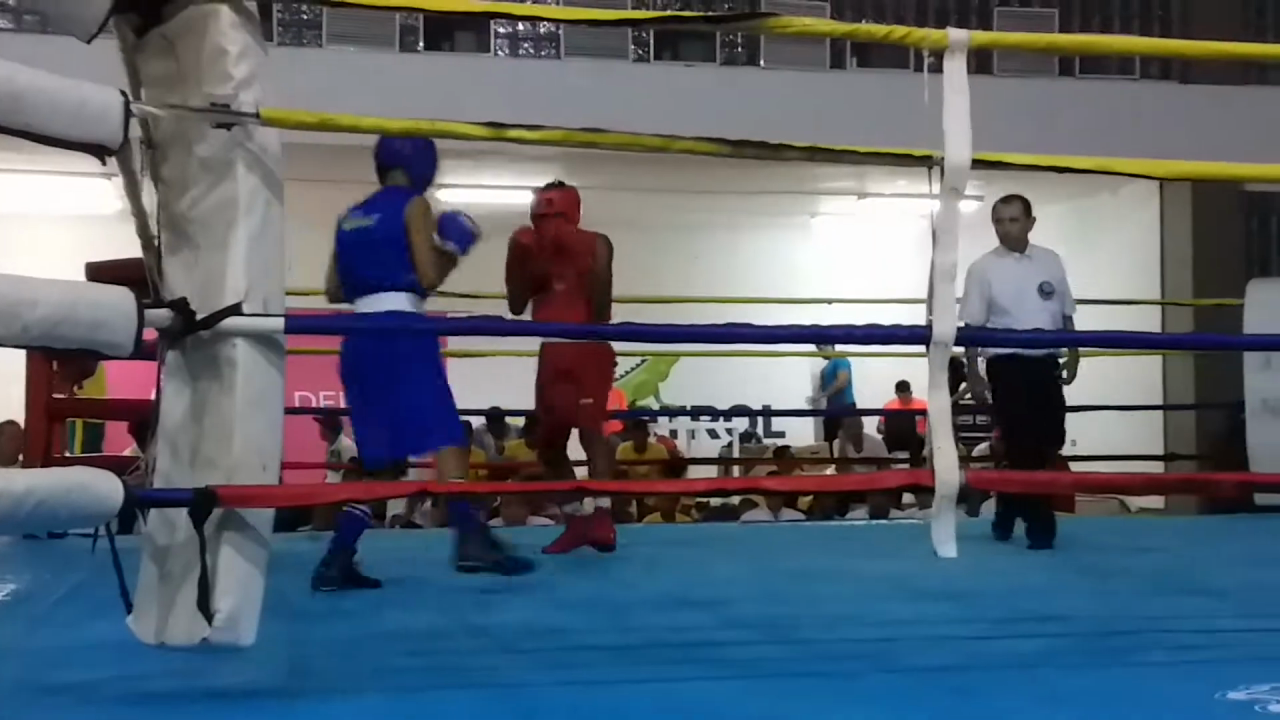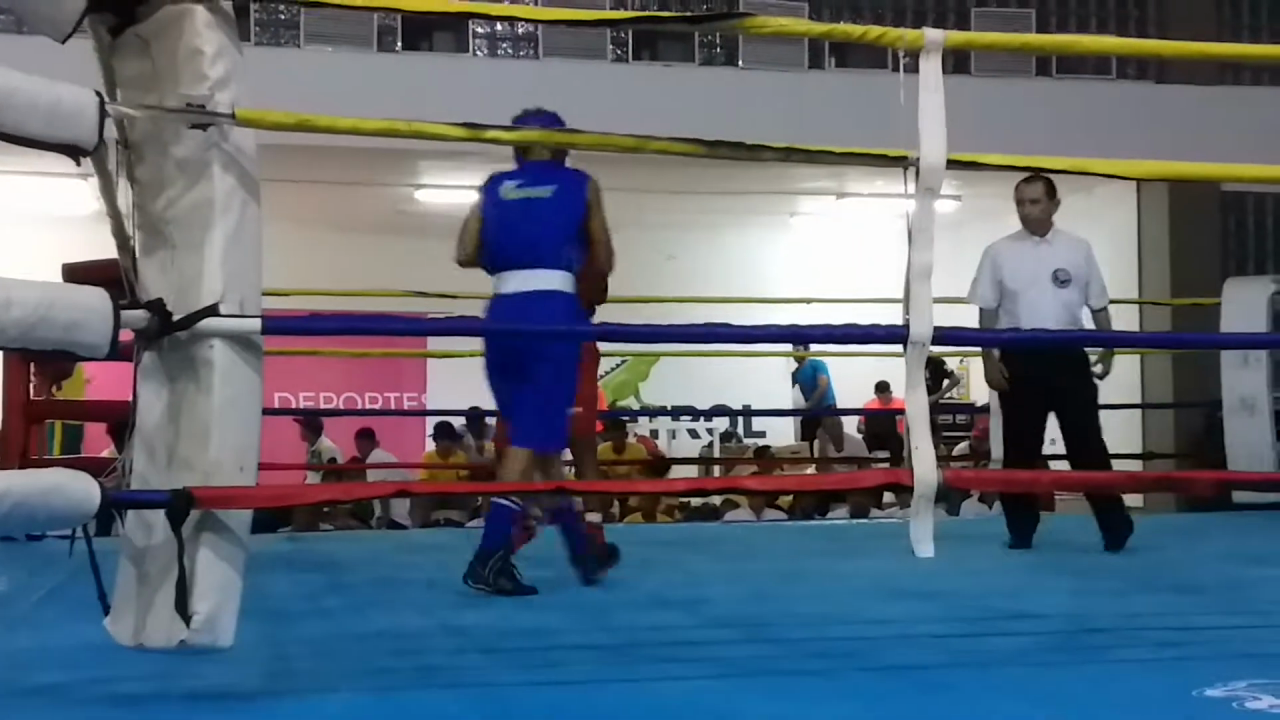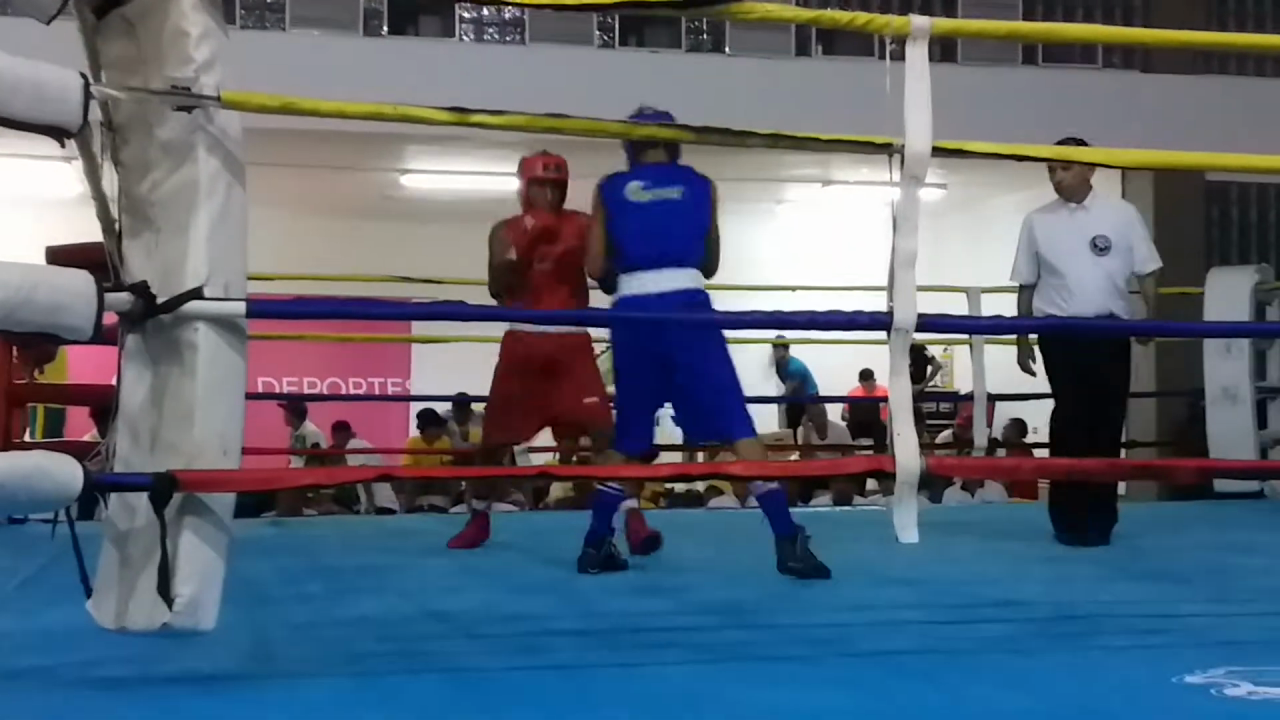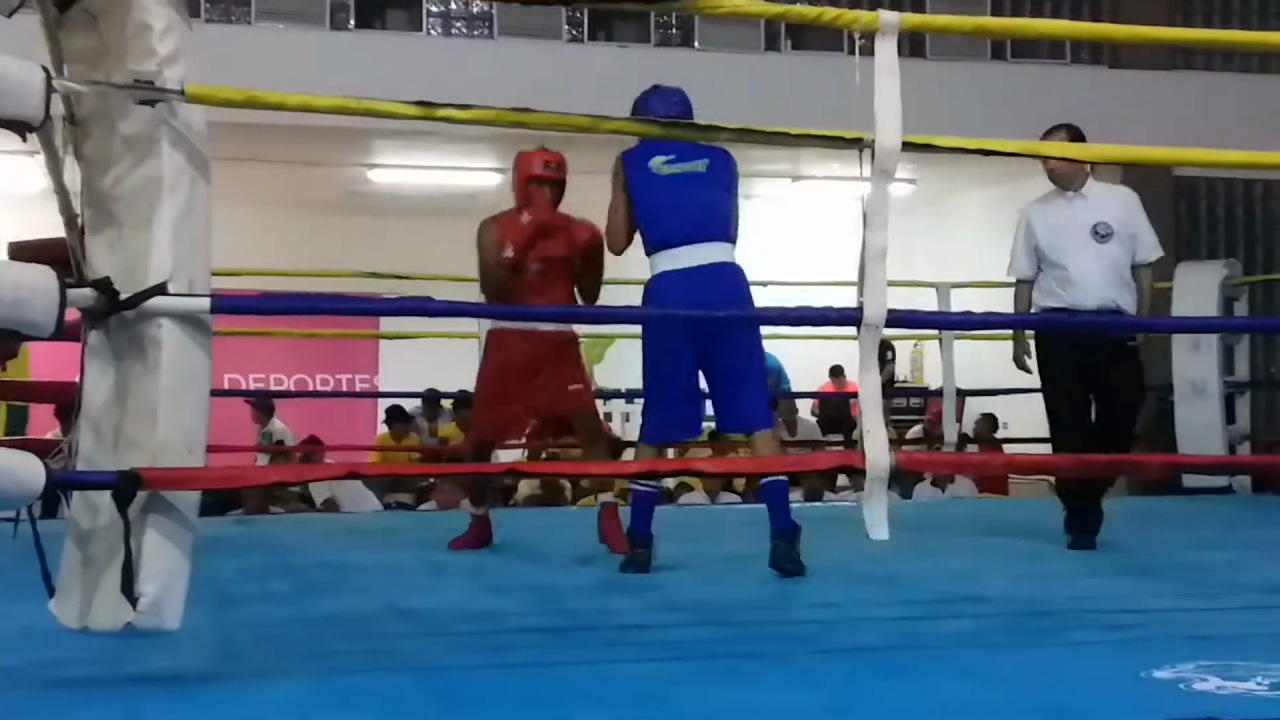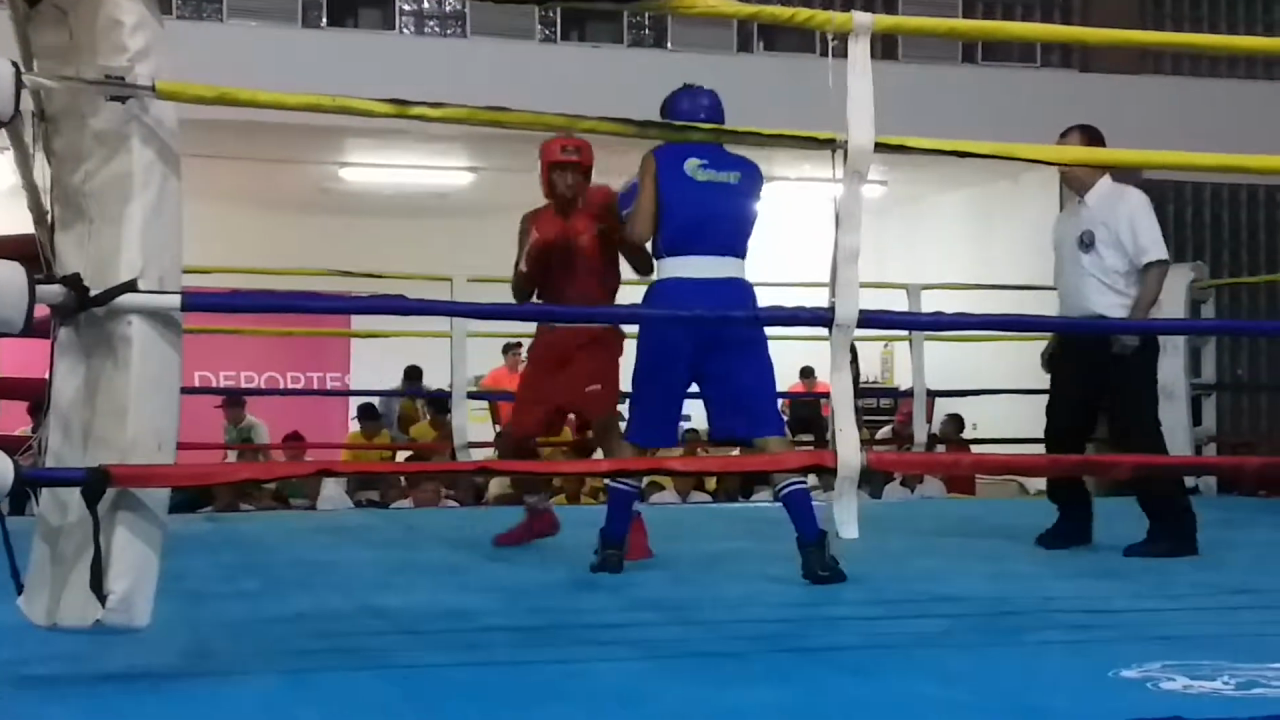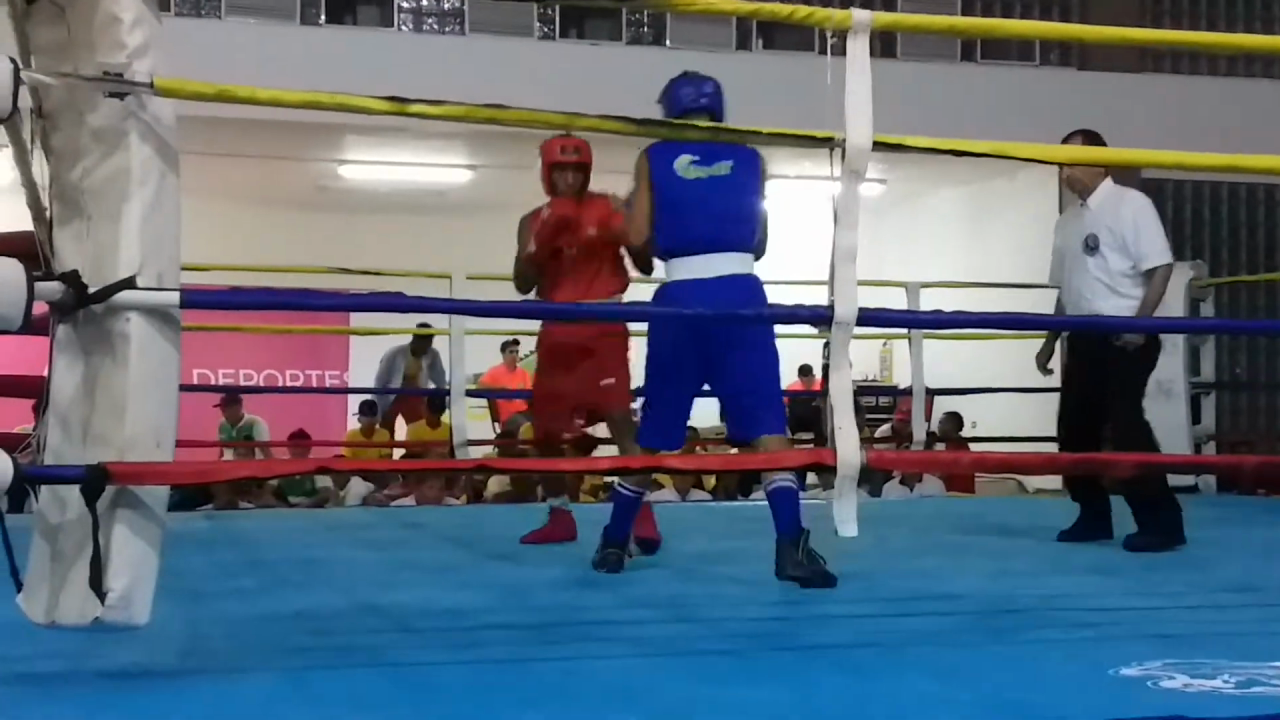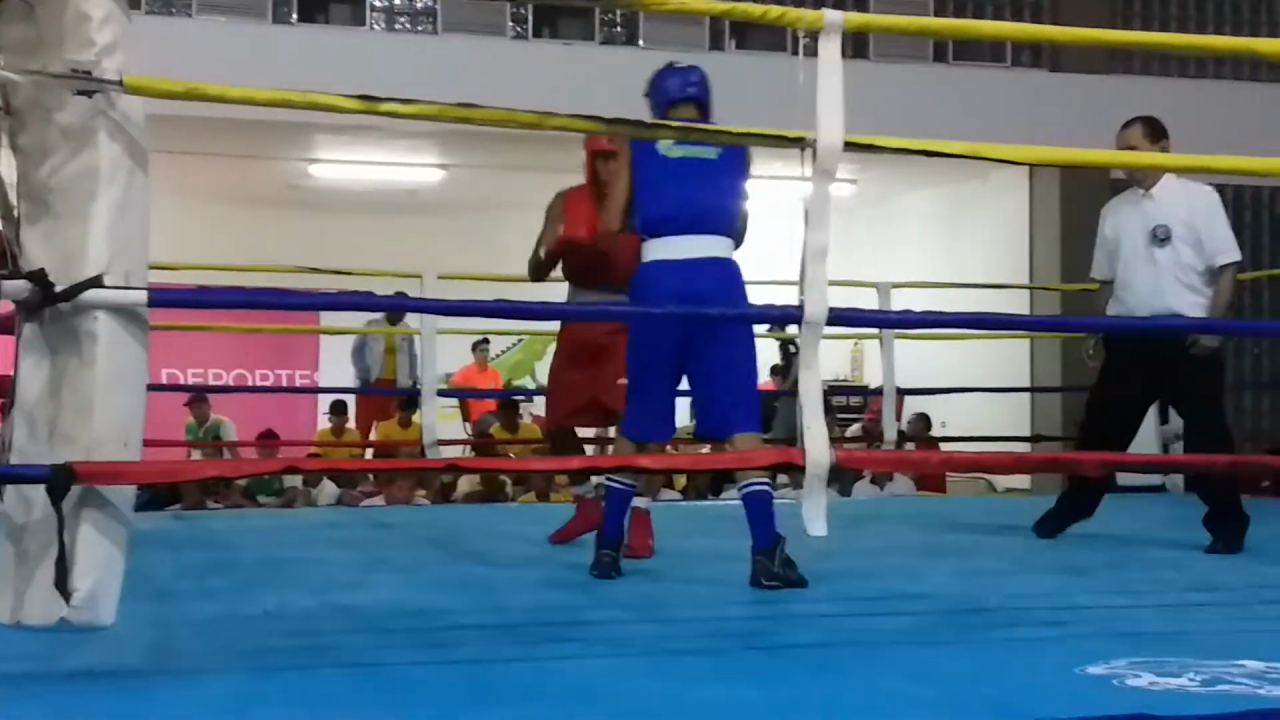
dt=0.5s
person 1, frame 1
left shoulder: (351, 217)
right shoulder: (413, 206)
left elbow: (335, 291)
right elbow: (428, 278)
right wrist: (452, 251)
left hip: (358, 336)
right hip: (401, 332)
left knee: (381, 459)
right knee: (445, 437)
left ankle: (337, 560)
right ankle: (474, 543)
person 1, frame 2
left shoulder: (494, 189)
right shoulder: (580, 185)
left elbow: (466, 254)
right elbow: (602, 266)
left hip: (504, 313)
right hip: (552, 310)
left knee: (527, 436)
right knee: (536, 438)
left ankle: (583, 546)
right ankle: (489, 558)
person 1, frame 3
left shoulder: (609, 189)
right shoulder: (700, 186)
left elbow: (595, 267)
left hip: (631, 314)
right hip: (686, 309)
left knee: (629, 438)
right knee: (738, 430)
left ankle: (596, 544)
right ankle: (789, 543)
person 1, frame 4
left shoulder: (629, 164)
right shoulder: (722, 160)
left elbow: (616, 242)
left hip: (667, 291)
right hip: (723, 284)
left knee: (658, 426)
right knee: (758, 415)
left ankle: (638, 545)
right ankle: (783, 537)
person 1, frame 5
left shoulder: (658, 160)
right shoulder: (749, 172)
left elbow: (640, 235)
left wrist: (631, 208)
left hip: (673, 299)
right hip: (731, 297)
left knee: (642, 428)
right knee: (767, 427)
left ankle: (612, 545)
right ankle: (813, 547)
person 1, frame 6
left shoulder: (654, 158)
right shoulder: (750, 161)
left elbow: (638, 239)
right elbow: (758, 243)
left wrist: (638, 209)
left hip: (680, 300)
right hip: (740, 296)
left knee: (654, 430)
right knee: (768, 427)
left ankle: (613, 544)
right ankle: (791, 545)
person 1, frame 7
left shoulder: (636, 145)
right shoulder: (734, 150)
left elbow: (611, 225)
left hip: (658, 281)
right hip: (718, 281)
left knee: (639, 422)
right knee: (740, 421)
left ankle: (607, 546)
right ankle: (766, 552)
person 2, frame 1
left shoulder: (1051, 261)
right shoulder: (983, 269)
left elbow: (1065, 314)
right elbow: (973, 326)
left wrist: (1073, 354)
right wrist: (973, 375)
left hip: (1046, 364)
right hip: (1007, 366)
left knee: (1047, 442)
right knee: (1021, 445)
left ankle: (1009, 508)
right ankle: (1039, 526)
person 2, frame 2
left shoulder: (1078, 248)
right shoulder: (999, 252)
left elbow: (1097, 304)
right elbow: (987, 311)
left wrist: (1109, 349)
right wrist: (990, 358)
left hip: (1069, 356)
right hip: (1020, 359)
left knee: (1086, 441)
right knee: (1021, 447)
left ankle: (1115, 526)
right ankle: (1021, 528)
person 2, frame 3
left shoulder: (1122, 214)
right shoulder: (1037, 222)
left elbow: (1145, 271)
right elbow: (1027, 285)
left wrist: (1151, 315)
right wrist: (1022, 339)
left hip: (1110, 332)
right hip: (1060, 333)
left knee: (1107, 427)
right knee: (1071, 422)
left ankle: (1097, 517)
right ankle: (1069, 517)
person 2, frame 4
left shoulder: (1123, 200)
right shoulder: (1035, 213)
left elbow: (1144, 264)
right elbow: (1025, 280)
left wrist: (1143, 316)
right wrist: (1018, 334)
left hip: (1114, 328)
right hip: (1060, 328)
left knee: (1119, 420)
right knee: (1070, 426)
left ankle: (1082, 506)
right ankle: (1082, 520)
person 2, frame 5
left shoulder: (1128, 201)
right shoulder: (1067, 217)
left elbow: (1156, 265)
left wrist: (1135, 322)
right wrist: (1056, 339)
left hip: (1122, 337)
right hip: (1079, 338)
left knee: (1135, 432)
right knee: (1062, 426)
left ankle: (1174, 529)
right ankle: (1073, 518)
person 2, frame 6
left shoulder: (1130, 204)
right shoulder: (1067, 219)
left elbow: (1160, 269)
left wrist: (1140, 324)
right wrist: (1050, 340)
left hip: (1123, 337)
right hip: (1085, 338)
left knee: (1126, 426)
right knee: (1075, 429)
left ankle: (1162, 521)
right ankle: (1094, 516)
person 2, frame 7
left shoulder: (1199, 198)
right shoulder: (1114, 211)
left elbow: (1226, 266)
right elbow: (1106, 279)
left wrist: (1215, 323)
right wrist: (1096, 332)
left hip: (1186, 333)
right hip: (1129, 334)
left knee: (1206, 430)
right knee: (1102, 424)
left ankle: (1227, 524)
right ankle: (1072, 507)
person 3, frame 1
left shoulder: (596, 244)
right shoulder: (533, 250)
left elbow: (601, 302)
right elbow: (516, 306)
left wrist: (581, 258)
right wrist: (518, 262)
left hip: (590, 349)
right hip: (552, 352)
left knee: (589, 424)
right knee: (550, 441)
left ankle: (602, 517)
right ankle: (576, 521)
person 3, frame 2
left shoulder: (584, 239)
right shoulder: (518, 241)
left elbow: (596, 296)
right elbow: (512, 298)
left wrist: (581, 259)
right wrist: (526, 260)
left hip: (574, 347)
right hip: (532, 346)
left knee: (578, 435)
right knee: (513, 439)
left ankle: (592, 532)
right ankle: (517, 520)
person 3, frame 3
left shoulder: (580, 226)
right shoulder: (505, 231)
right elbow: (499, 293)
right wrist: (518, 249)
left hip: (571, 342)
right hip: (523, 343)
left knee: (603, 428)
right knee: (493, 439)
left ankle: (633, 521)
right ankle: (478, 520)
person 3, frame 4
left shoulder: (570, 230)
right shoulder: (495, 228)
left elbow: (589, 295)
right elbow: (492, 291)
left wrist: (592, 254)
right wrist: (517, 246)
left hip: (557, 341)
right hip: (509, 342)
left knee: (588, 422)
right knee: (481, 439)
left ankle: (609, 520)
right ankle: (479, 524)
person 3, frame 5
left shoulder: (604, 211)
right shoulder: (534, 222)
left elbow: (644, 266)
right elbow: (521, 294)
left wrist: (612, 226)
right wrist: (532, 256)
left hip: (596, 334)
right hip: (551, 335)
left knee: (603, 424)
right knee: (515, 437)
left ankle: (630, 522)
right ankle: (538, 513)
person 3, frame 6
left shoulder: (609, 209)
right shoulder: (533, 222)
left elbow: (646, 267)
right elbow: (522, 285)
left wrist: (633, 239)
right wrist: (540, 240)
left hip: (604, 330)
right hip: (558, 332)
left knee: (618, 414)
right knee: (545, 432)
left ankle: (641, 511)
right ankle: (560, 517)
person 3, frame 7
right shoulder: (566, 202)
right elbow: (536, 272)
right wrist: (554, 247)
left hip: (626, 321)
right hip: (580, 319)
right knee: (559, 422)
left ankle: (640, 522)
right ankle: (587, 504)
